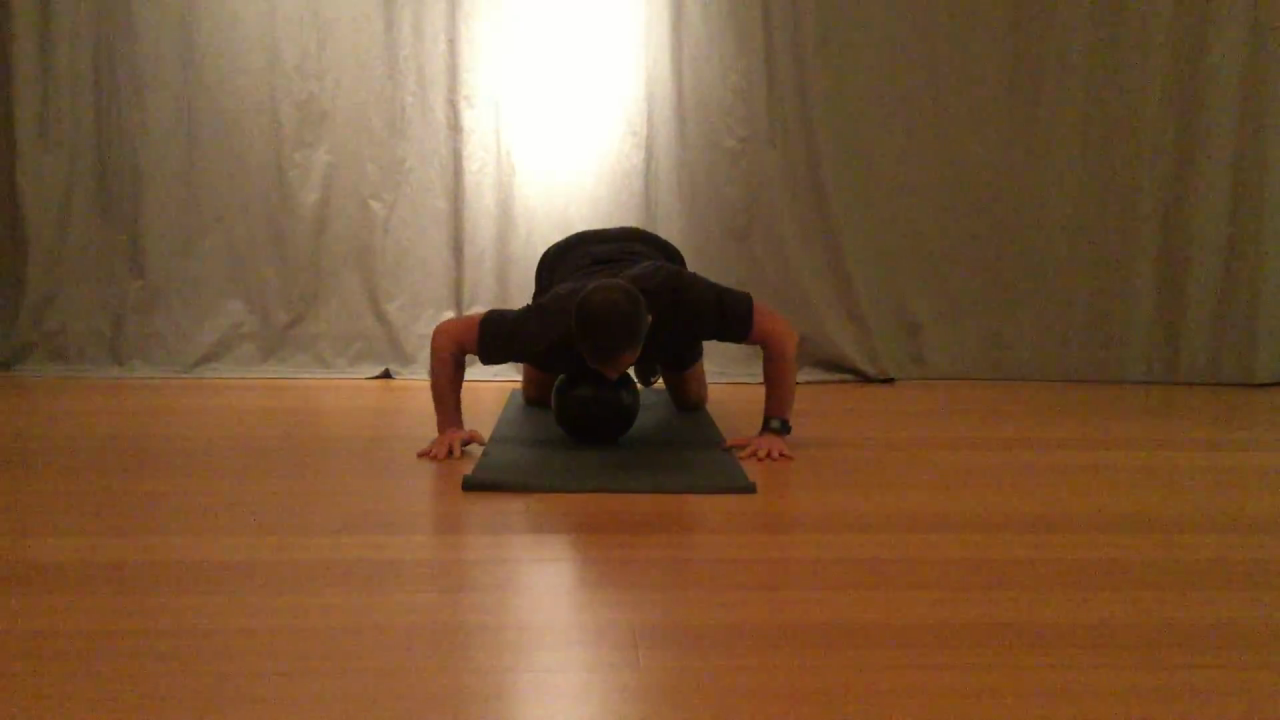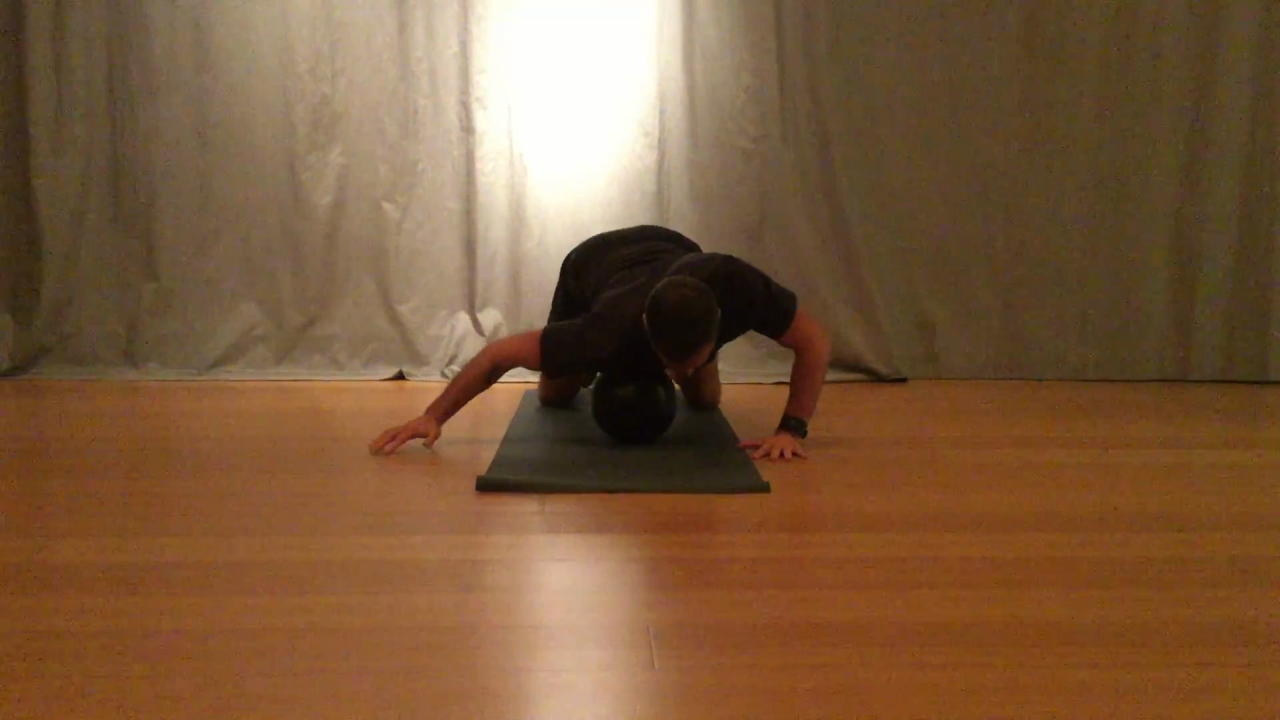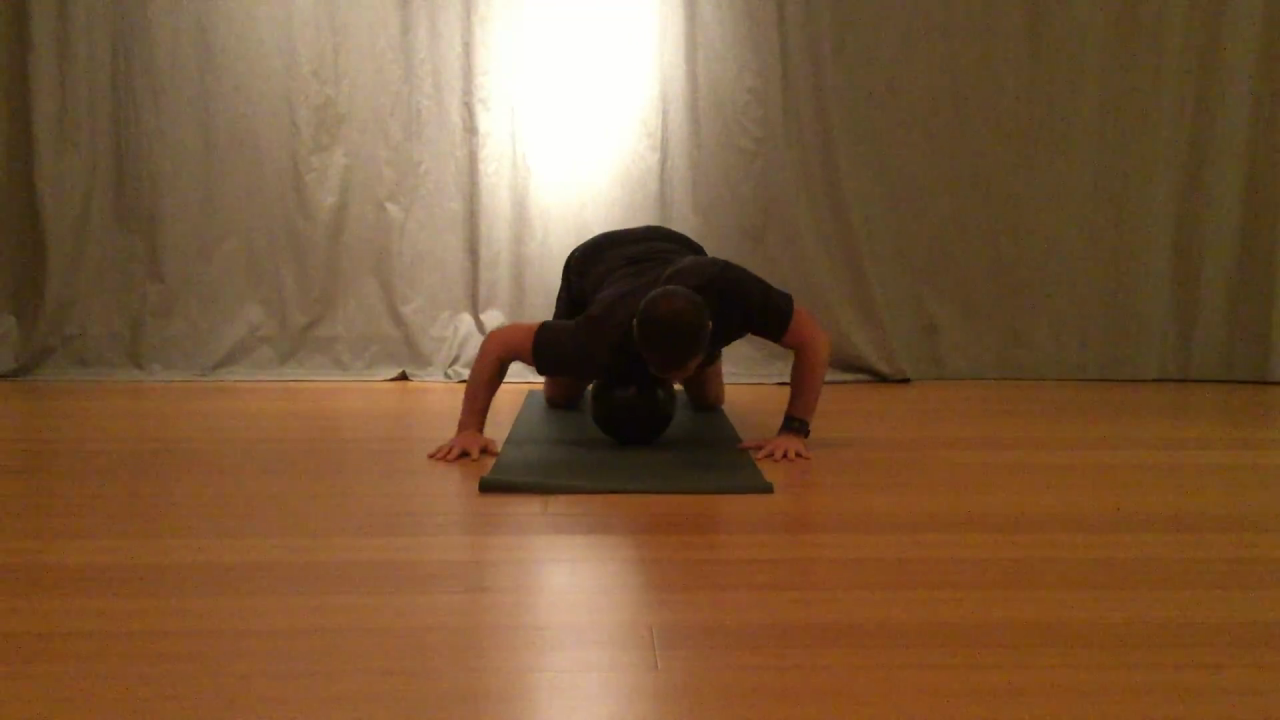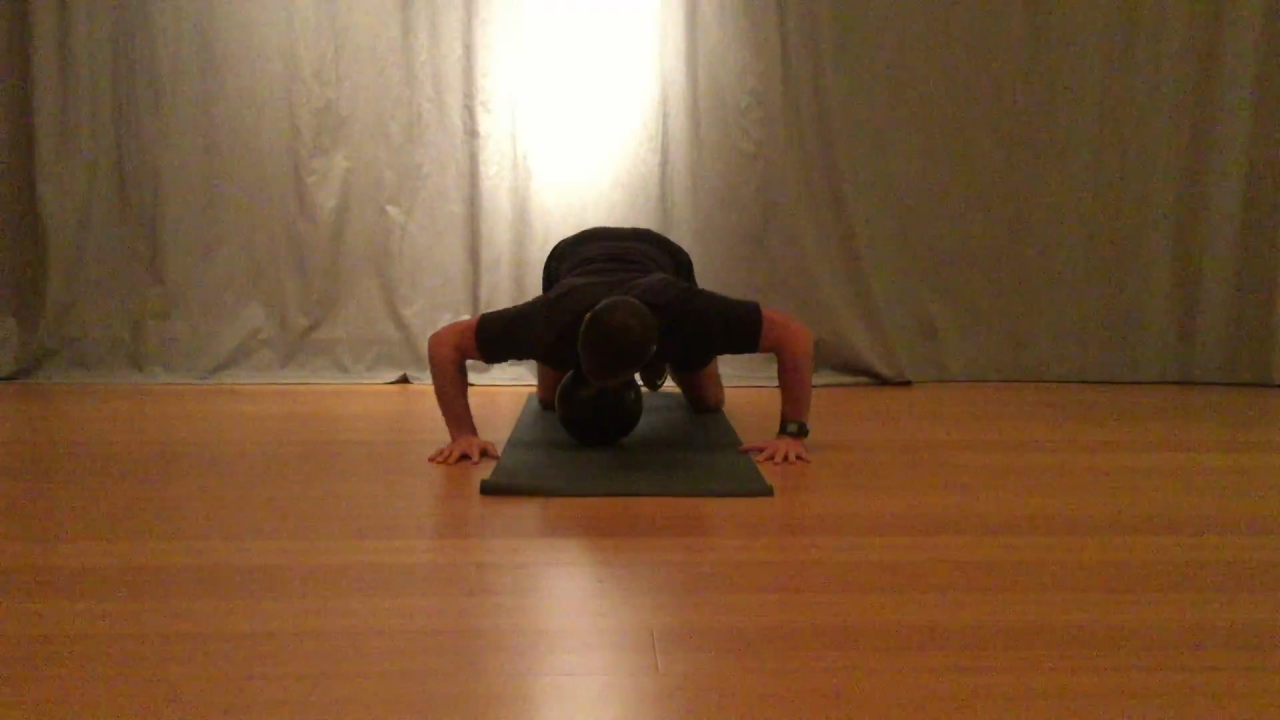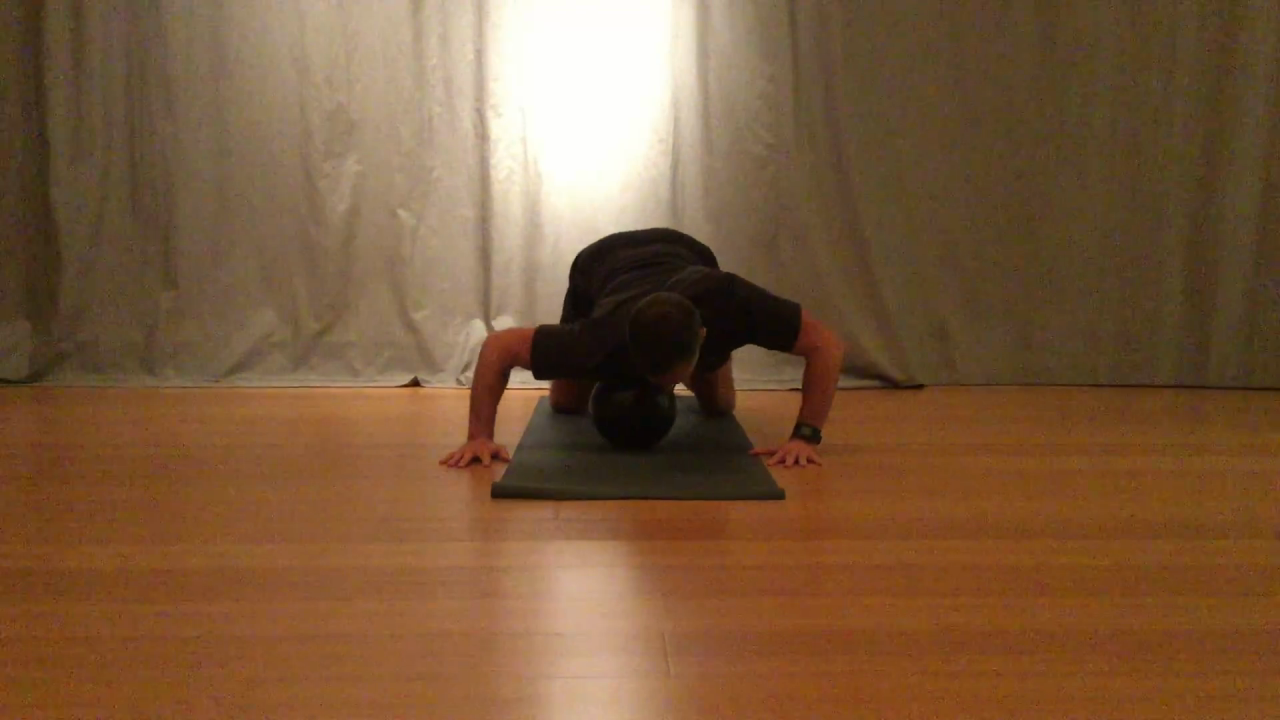
dt=1s
person 1, frame 1
left shoulder: (679, 296)
right shoulder: (550, 324)
left elbow: (781, 336)
right elbow: (446, 336)
left wrist: (774, 429)
right wrist: (449, 426)
left hip: (651, 255)
left knee: (692, 399)
right knee: (537, 395)
left ankle: (654, 364)
person 1, frame 2
left shoulder: (734, 285)
right shoulder: (611, 331)
left elbow: (815, 343)
right elbow: (501, 351)
left wrist: (791, 429)
right wrist: (433, 416)
left hip: (672, 253)
right hip: (590, 265)
left knee: (705, 399)
right knee: (554, 396)
right ankle: (592, 364)
person 1, frame 3
left shoulder: (727, 290)
right shoulder: (604, 337)
left elbow: (814, 342)
right elbow: (498, 341)
left wrist: (794, 429)
right wrist: (470, 428)
left hip: (675, 253)
right hip: (592, 264)
left knee: (709, 400)
right knee: (560, 398)
person 1, frame 4
left shoulder: (683, 309)
right shoulder: (553, 321)
left elbow: (796, 338)
right elbow: (443, 343)
left wrist: (792, 432)
right wrist: (462, 433)
left hip: (661, 257)
left knee: (708, 402)
right knee: (551, 400)
left ankle: (665, 366)
person 1, frame 5
left shoulder: (727, 301)
right shoulder: (604, 337)
left elbow: (827, 346)
right elbow: (496, 346)
left wrist: (805, 436)
right wrist: (480, 436)
right hip: (599, 265)
left knee: (719, 404)
right knee: (565, 403)
